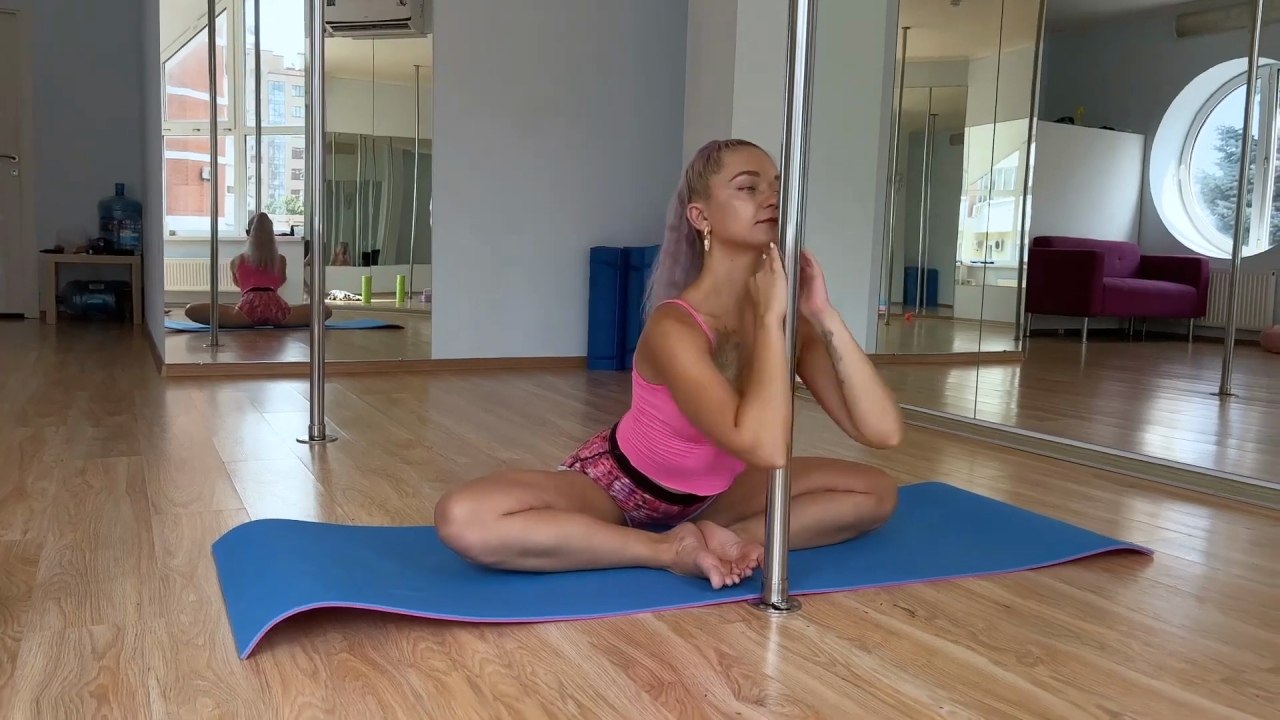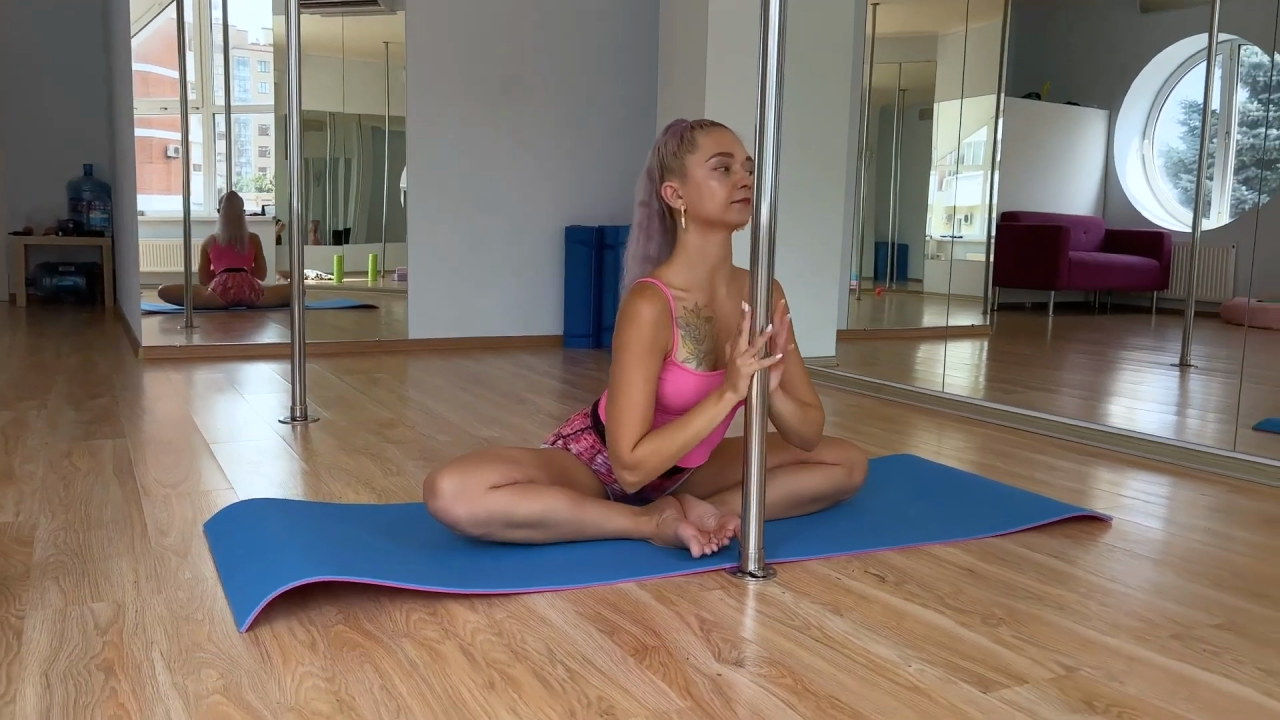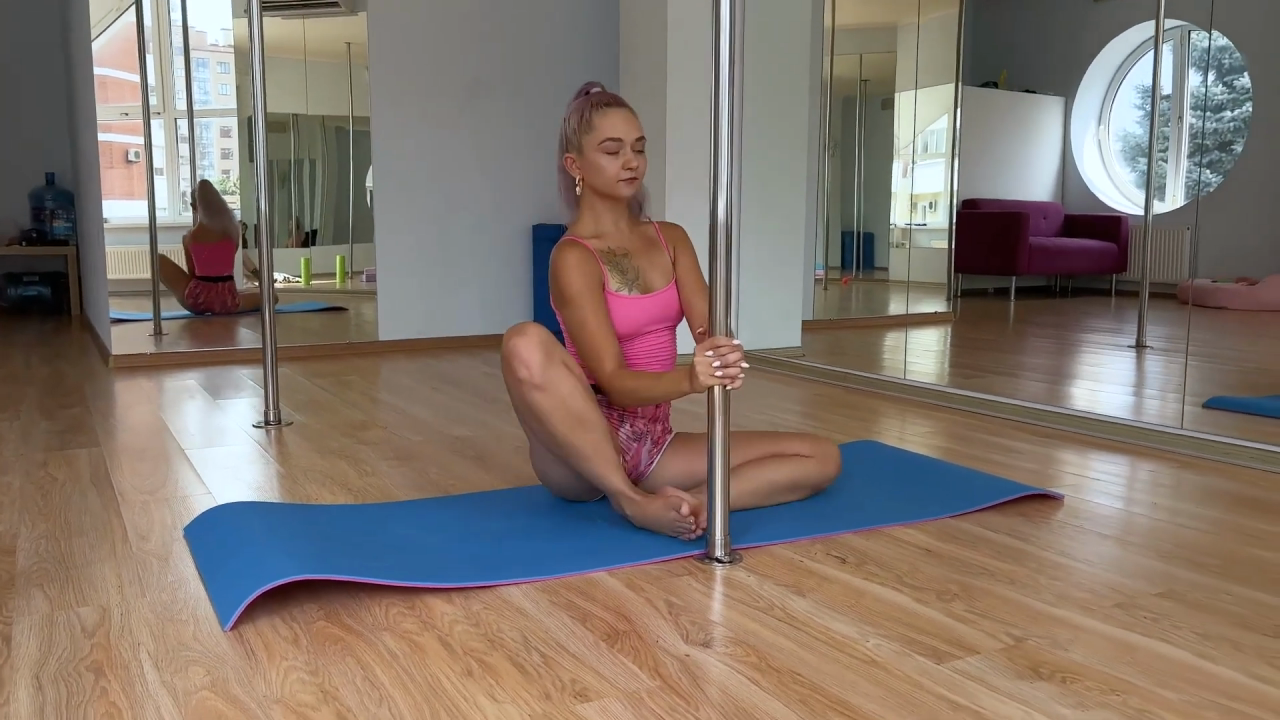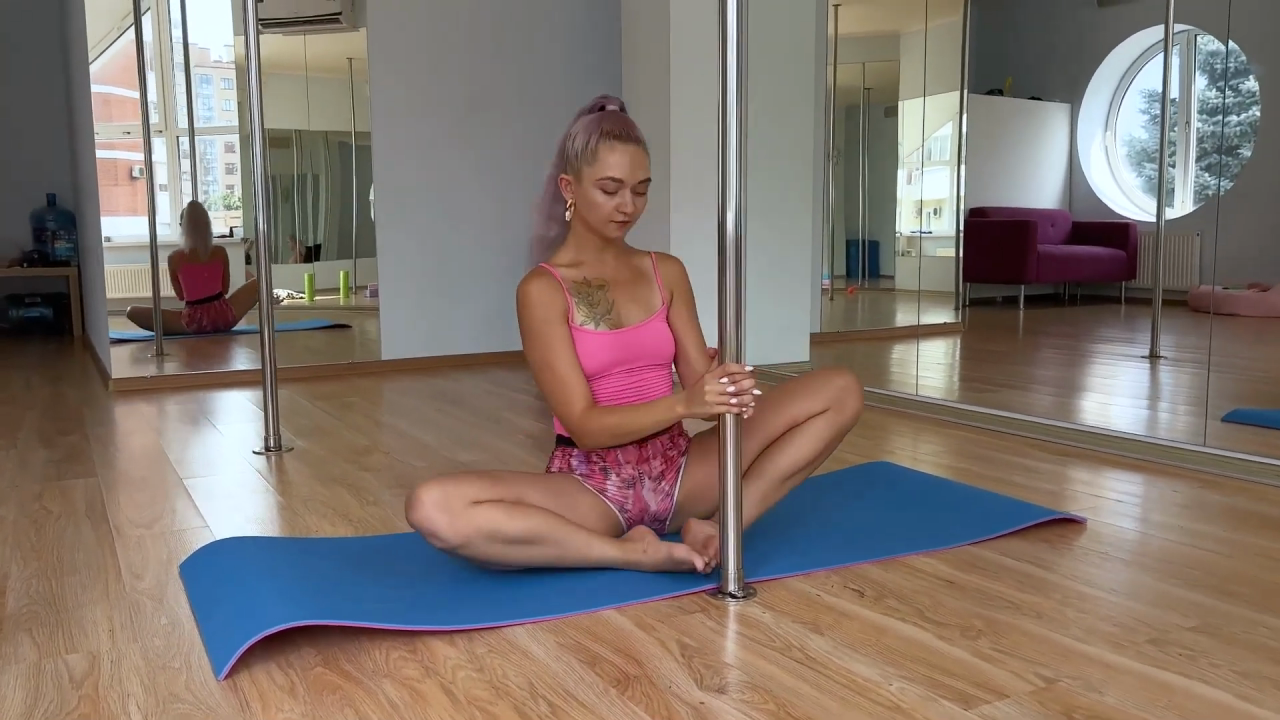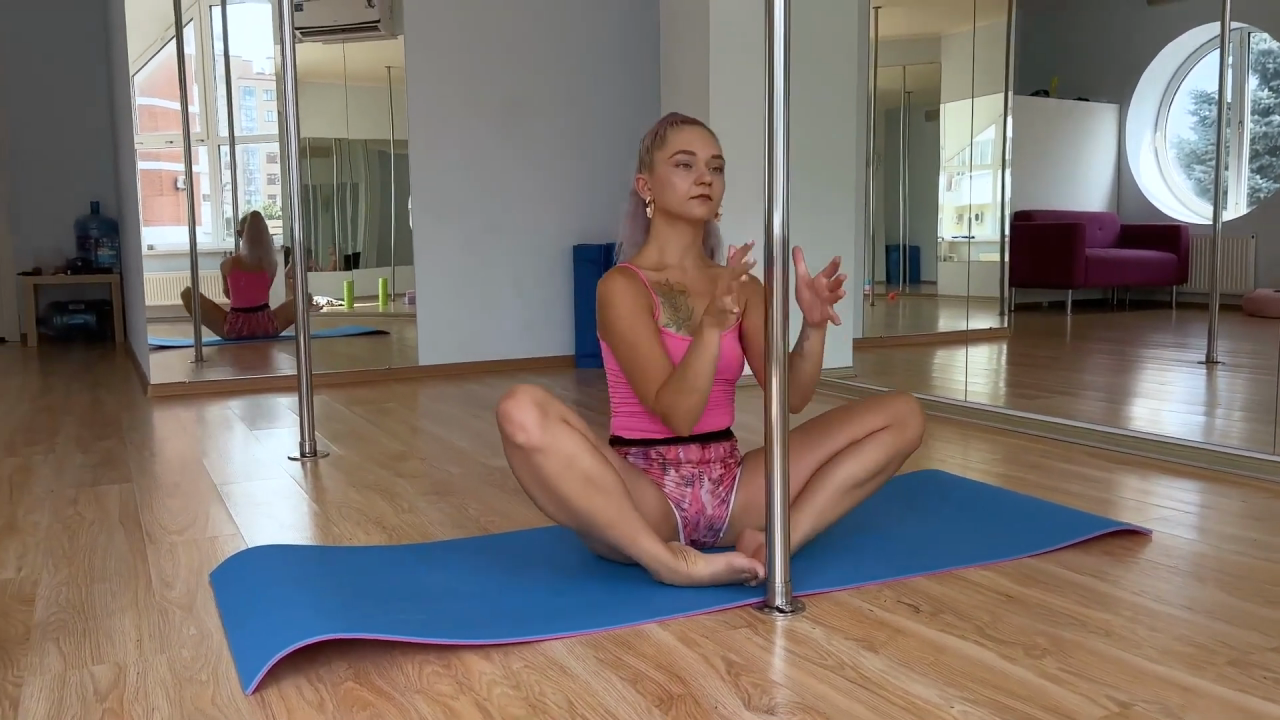
dt=1s
person 1, frame 1
left shoulder: (792, 321)
right shoulder: (672, 330)
left elbow: (884, 432)
right elbow: (765, 448)
left wrist: (825, 317)
right wrist: (773, 317)
left hip: (706, 497)
right hip: (613, 490)
left knee: (877, 493)
right knee: (462, 520)
left ankle: (718, 537)
right ankle: (668, 548)
person 1, frame 2
left shoulder: (765, 296)
right shoulder: (649, 305)
left elbow: (809, 434)
right elbow: (631, 466)
left wrist: (768, 390)
right wrist: (728, 392)
left hip: (681, 470)
right hip: (595, 466)
left knee: (848, 464)
right knee: (450, 494)
right ankle: (651, 523)
person 1, frame 3
left shoulder: (671, 239)
right shoulder: (573, 258)
left elbow: (709, 330)
right elbow: (613, 381)
left wrist: (719, 355)
right wrist: (687, 380)
left hip: (654, 441)
right hip: (584, 448)
left knee: (823, 459)
right knee: (525, 343)
left ankle: (686, 501)
right ankle: (632, 498)
person 1, frame 4
left shoulder: (667, 272)
right shoulder: (542, 289)
left elbow: (698, 383)
right elbow: (584, 425)
left wrist: (724, 388)
right wrist: (685, 404)
left hip: (675, 472)
right hip: (590, 486)
left knee: (841, 392)
right knee: (431, 508)
left ankle: (718, 527)
right ankle: (628, 552)
person 1, frame 5
left shoulder: (742, 285)
right shoulder: (622, 286)
left elbow: (791, 397)
right elbow: (677, 414)
left wrist: (813, 325)
right wrist: (711, 320)
left hip: (728, 484)
right hip: (647, 495)
left knee: (903, 414)
right knee: (521, 411)
right ankle: (668, 560)
